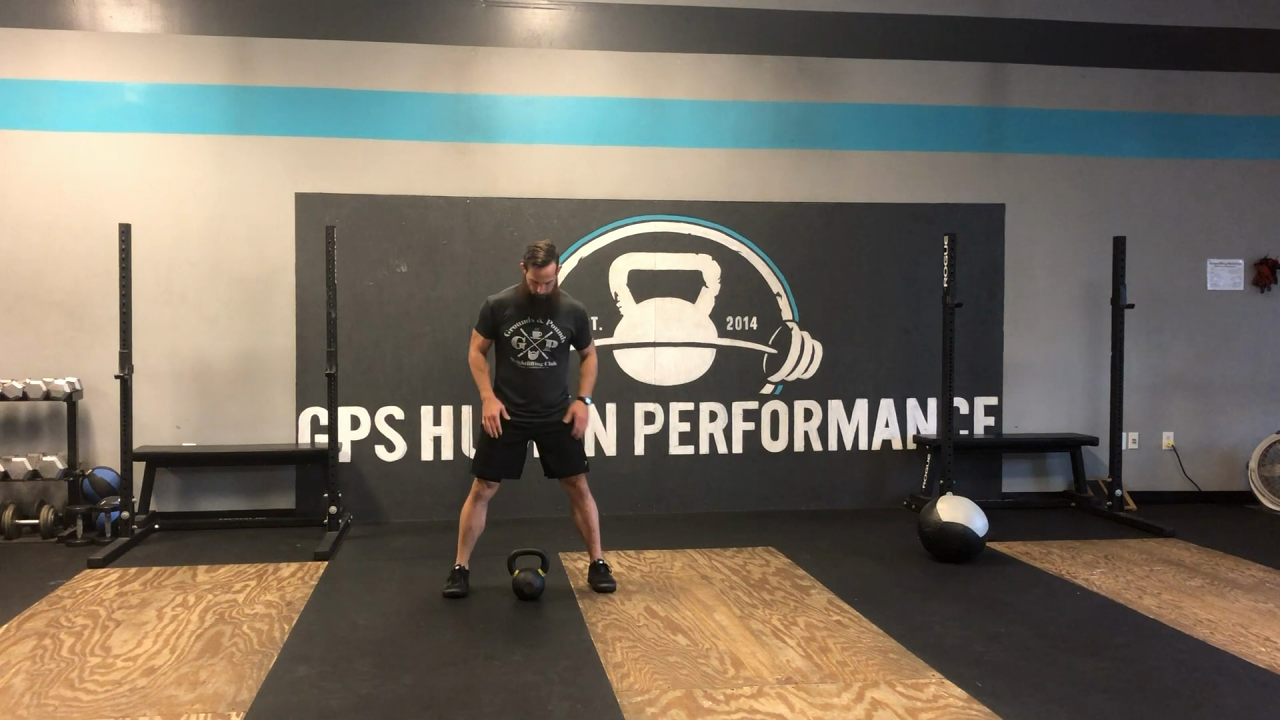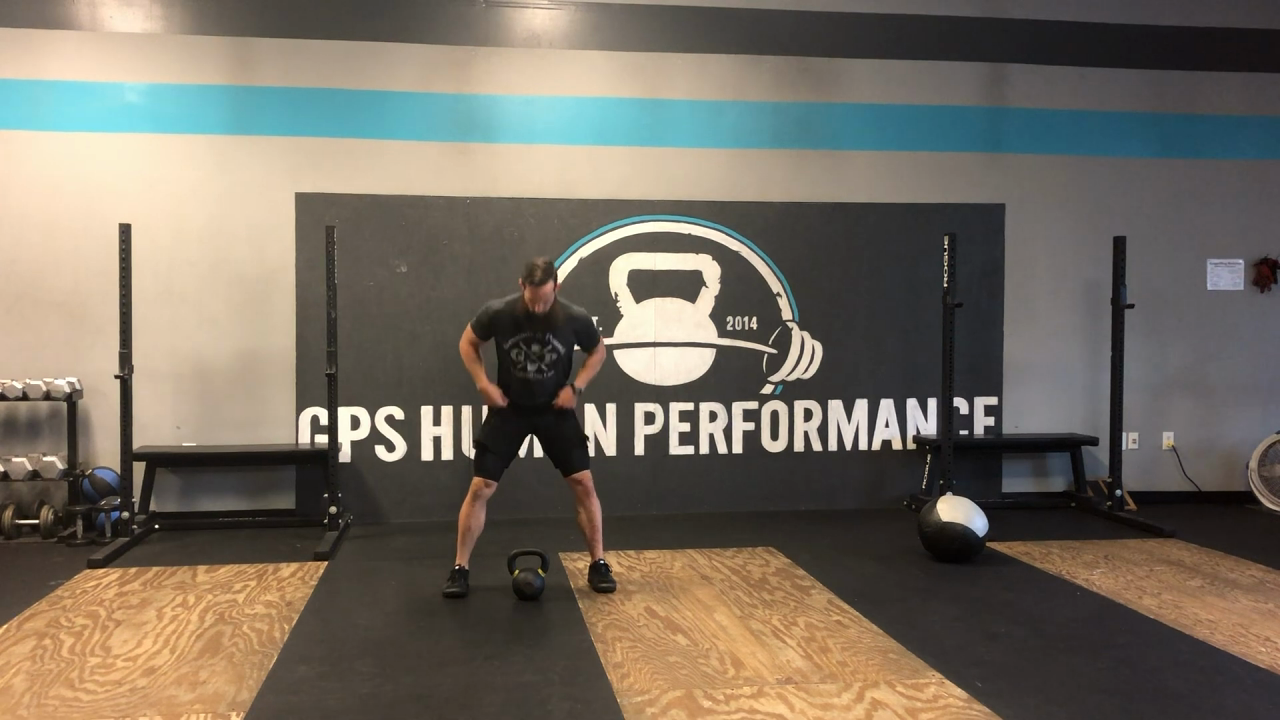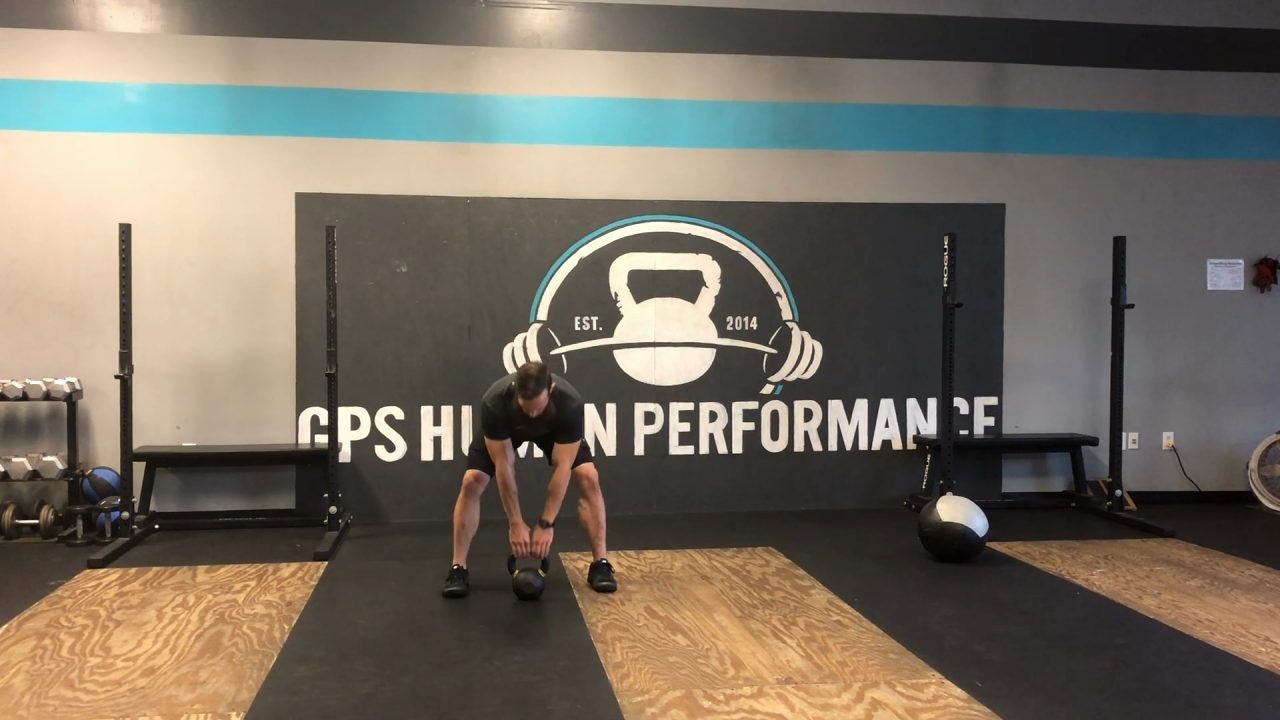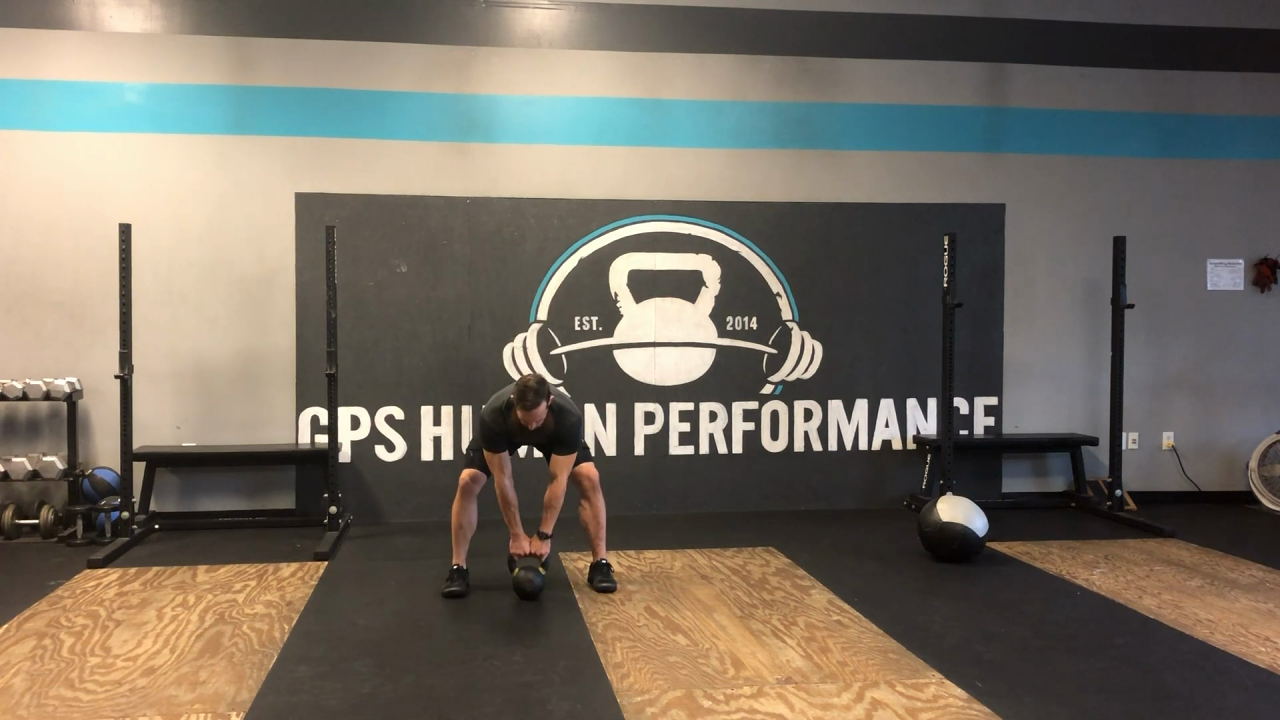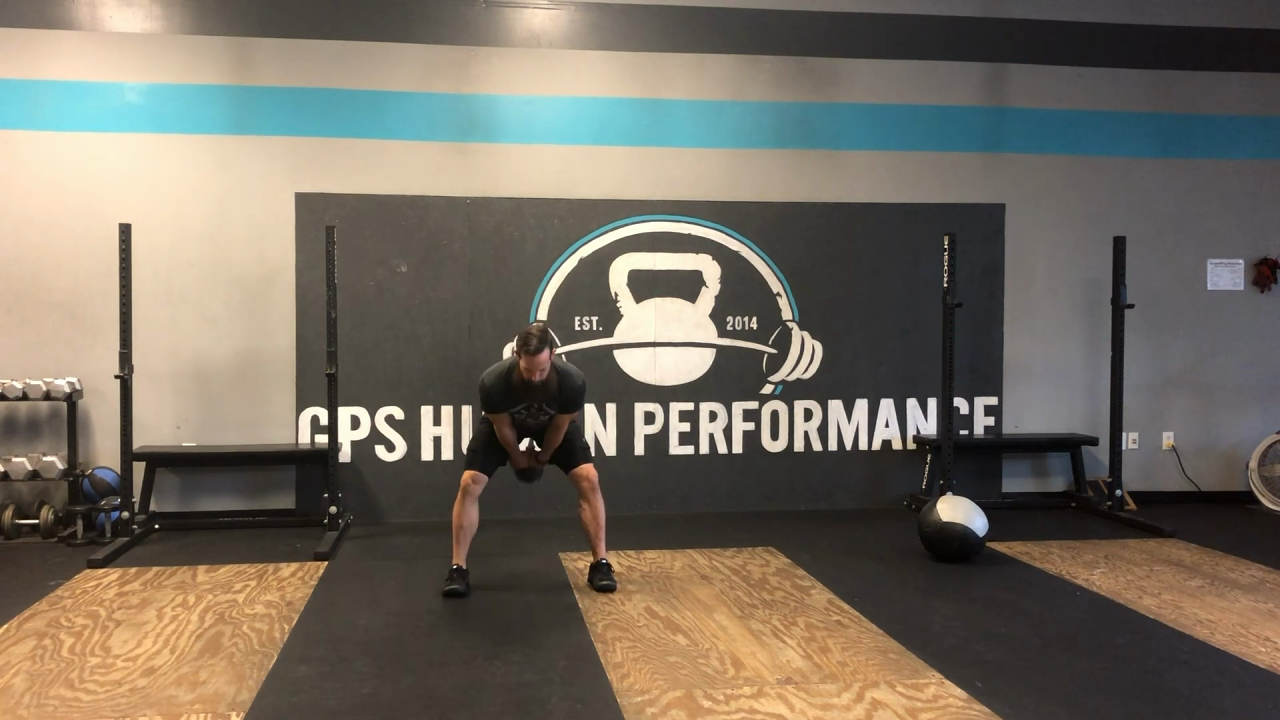
dt=0.5s
person 1, frame 1
left shoulder: (573, 310)
right shoulder: (497, 305)
left elbow: (588, 355)
right elbow: (477, 351)
left wrist: (583, 398)
right wrist: (489, 398)
left hip: (557, 416)
right hip: (507, 415)
left knee: (578, 487)
right knee: (482, 490)
left ankle: (597, 564)
right ankle: (460, 568)
person 1, frame 2
left shoulder: (575, 318)
right shoulder: (497, 312)
left elbow: (598, 352)
right elbow: (467, 343)
left wrist: (575, 387)
right wrist: (484, 384)
left hip: (554, 410)
right hip: (508, 409)
left knee: (583, 483)
right knee: (481, 488)
left ankle: (598, 563)
right ankle: (460, 568)
person 1, frame 3
left shoulder: (570, 404)
right shoulder: (494, 403)
left elbow: (562, 468)
right elbow: (504, 467)
left wrist: (546, 524)
right wrist: (516, 524)
left hip: (553, 427)
right hip: (507, 426)
left knee: (588, 478)
right knee: (472, 481)
left ankle: (600, 564)
right ankle: (458, 568)
person 1, frame 4
left shoulder: (568, 417)
right shoulder: (493, 417)
left elbow: (558, 480)
right elbow: (503, 479)
left wrist: (544, 535)
right wrist: (516, 534)
left hip: (553, 433)
right hip: (507, 432)
left knee: (589, 479)
right knee: (468, 482)
left ankle: (600, 564)
right ankle: (458, 569)
person 1, frame 5
left shoulder: (572, 381)
right shoulder: (493, 382)
left elbow: (560, 426)
right elbow: (503, 428)
left wrist: (543, 457)
right wrist: (517, 458)
left hip: (553, 423)
right hip: (504, 423)
left knee: (588, 479)
right knee: (470, 483)
left ankle: (600, 563)
right ankle: (458, 568)
